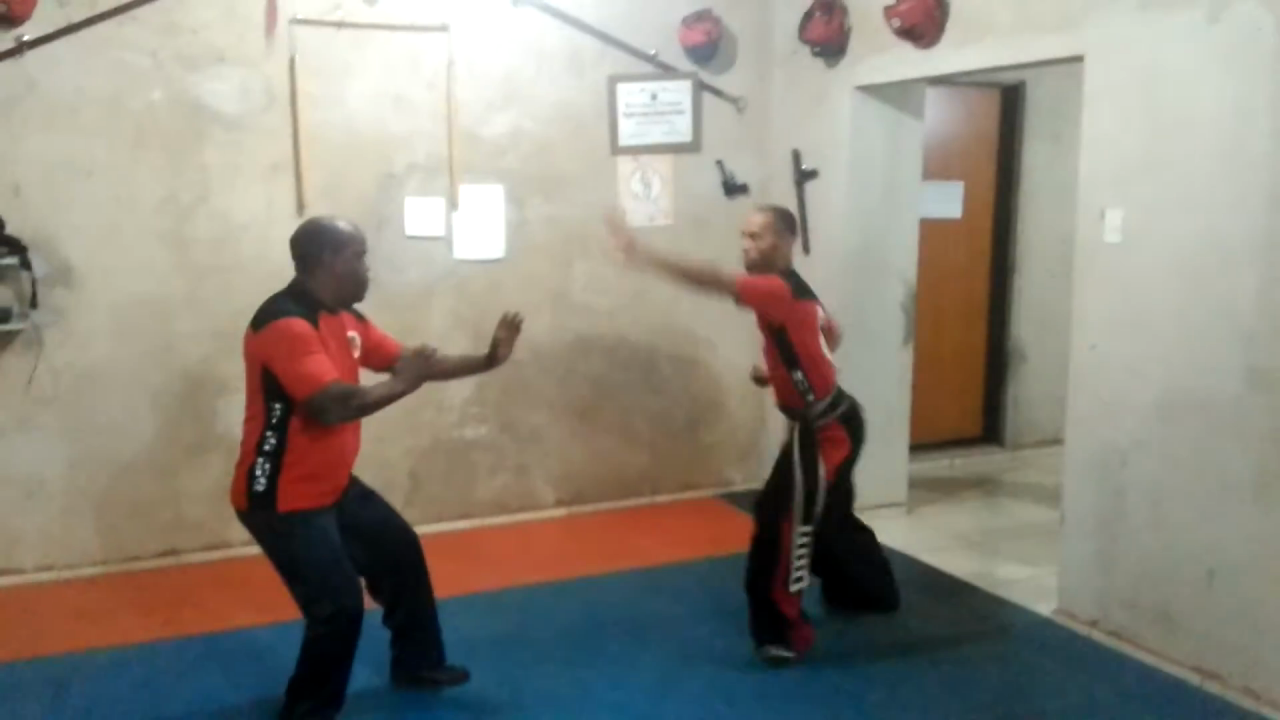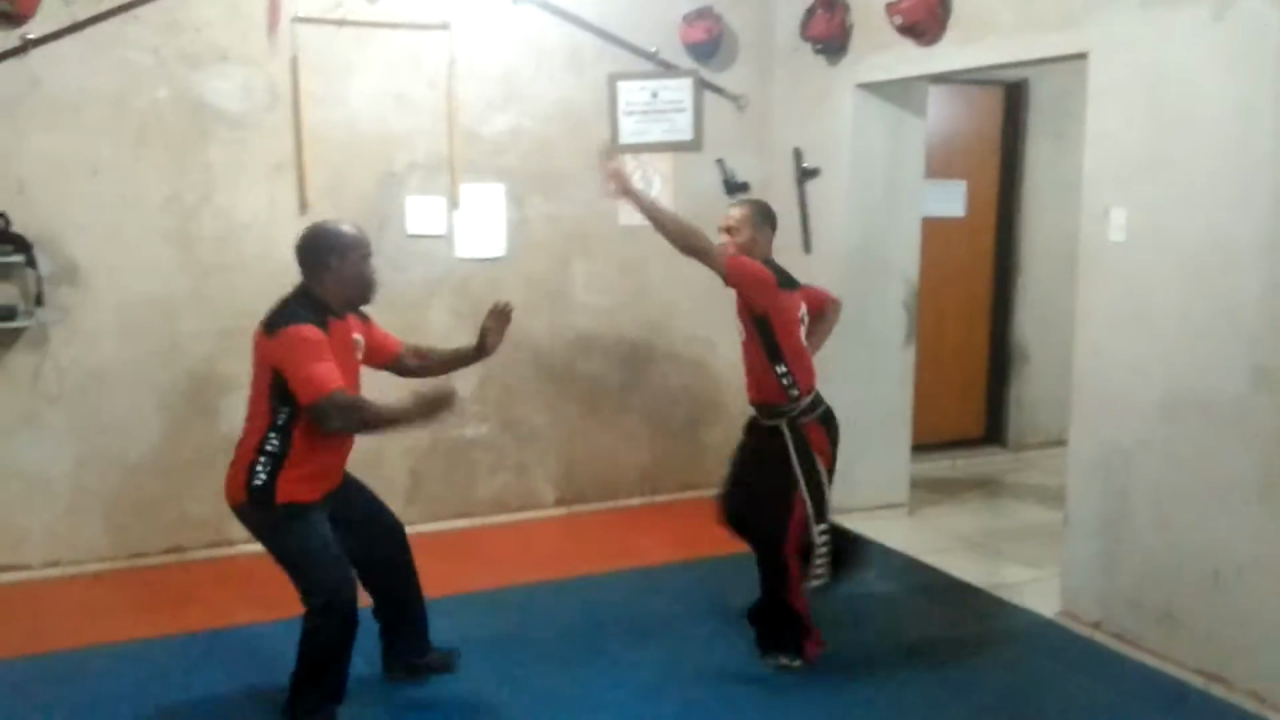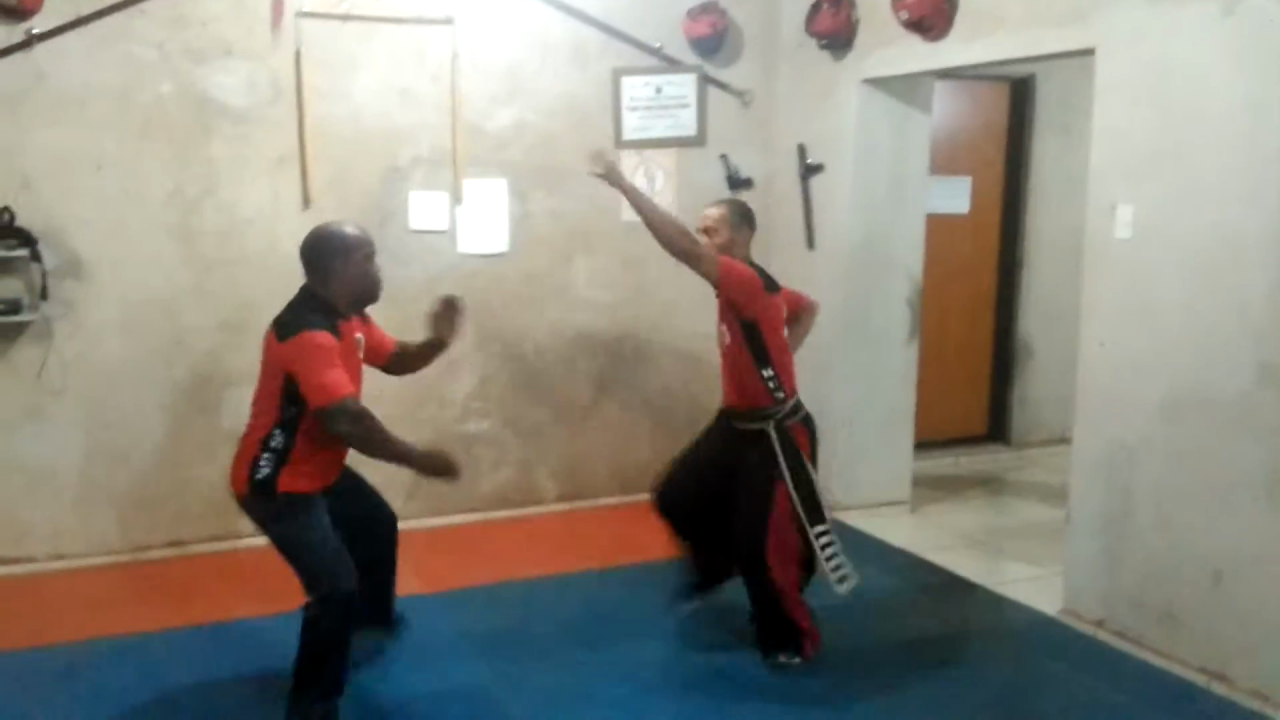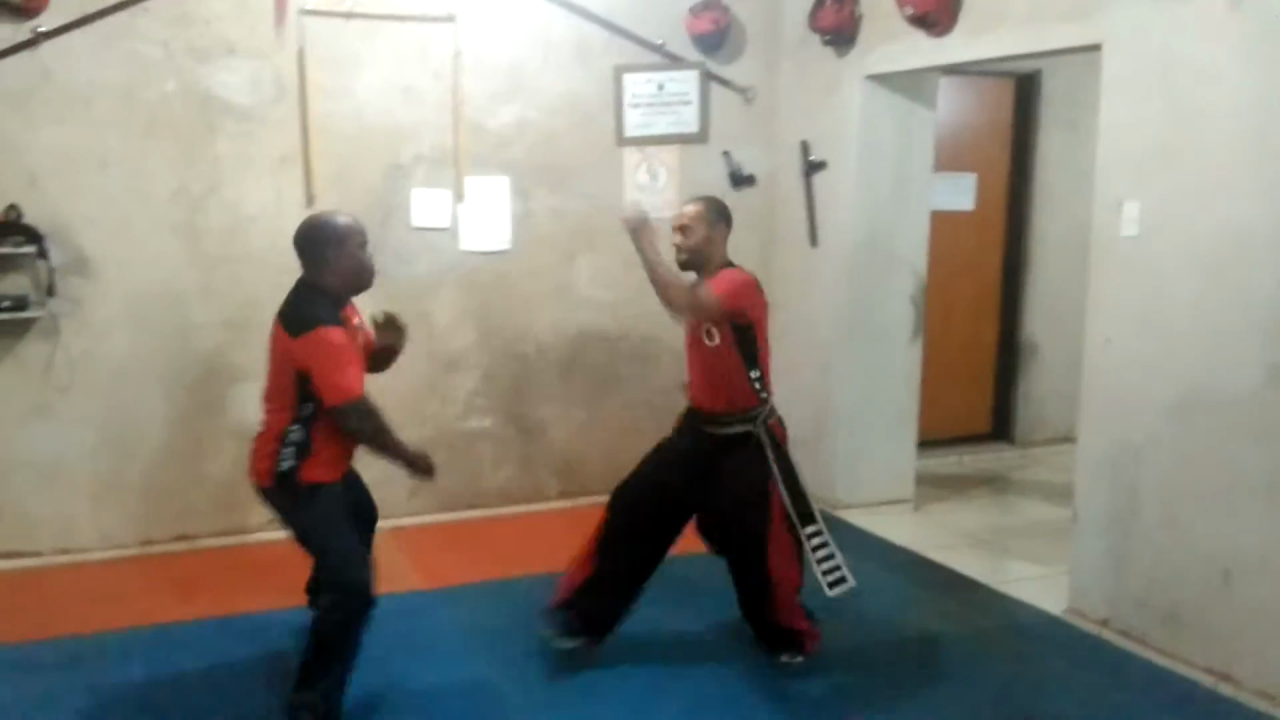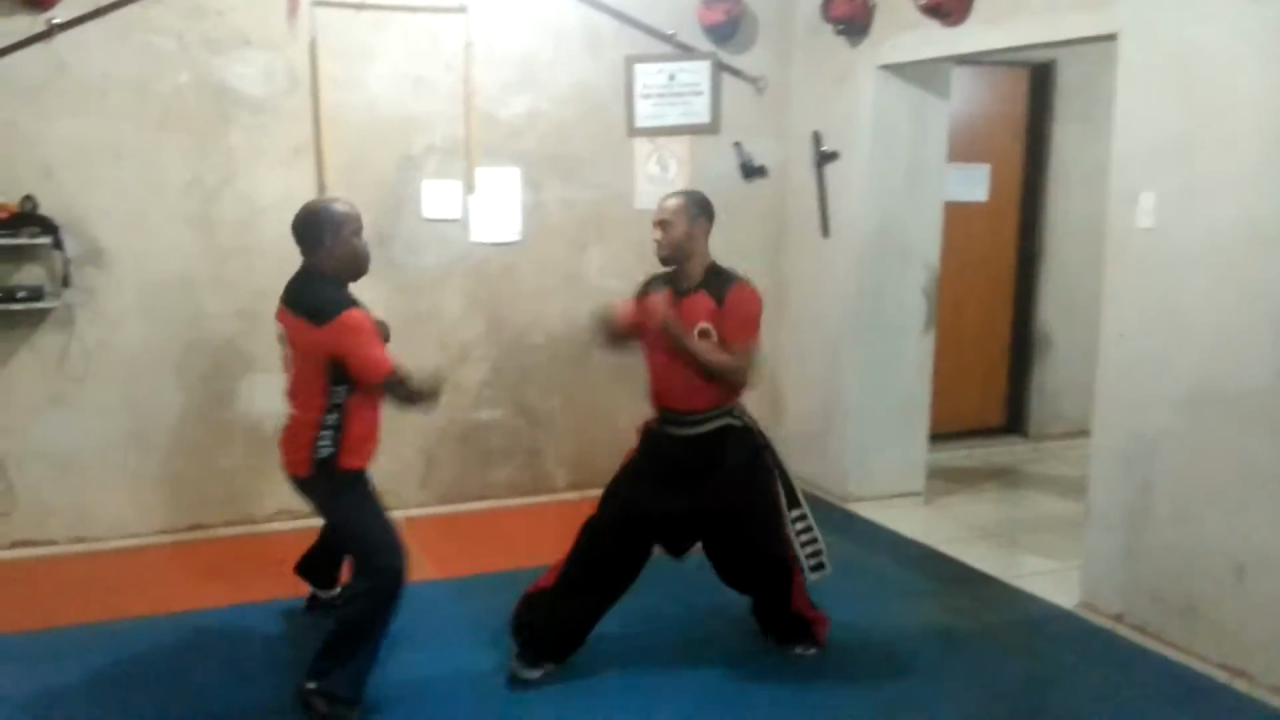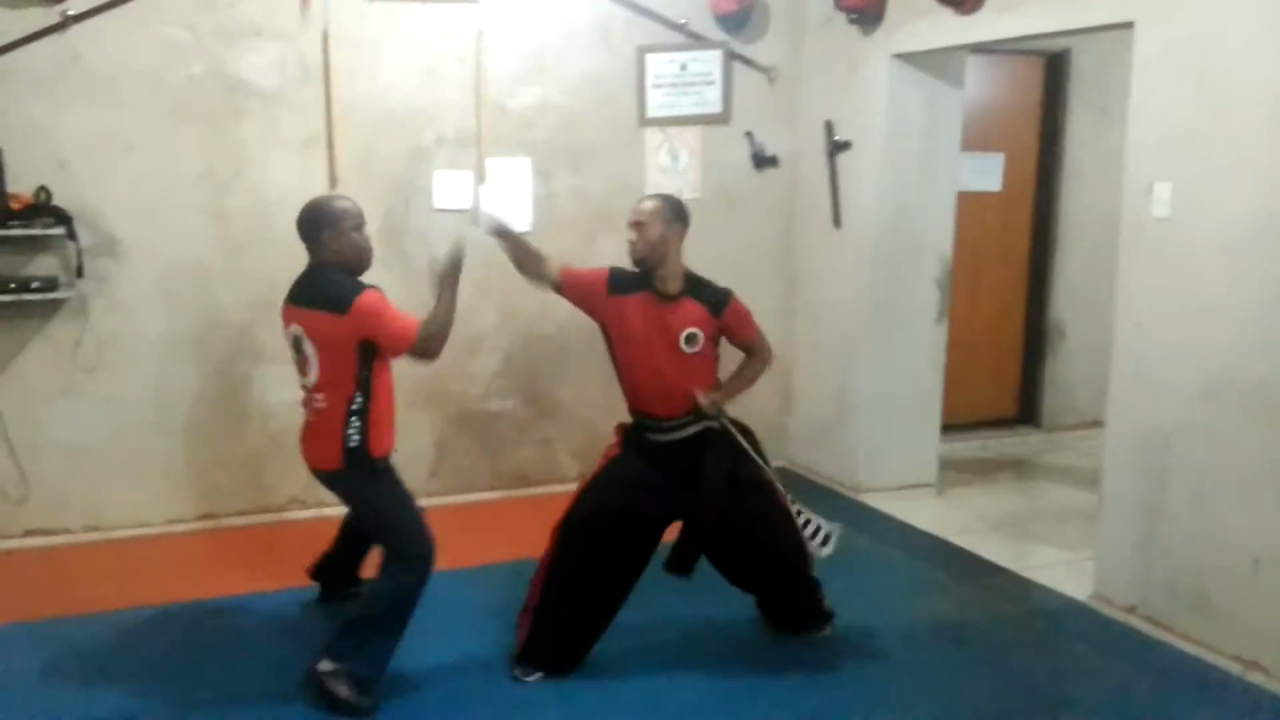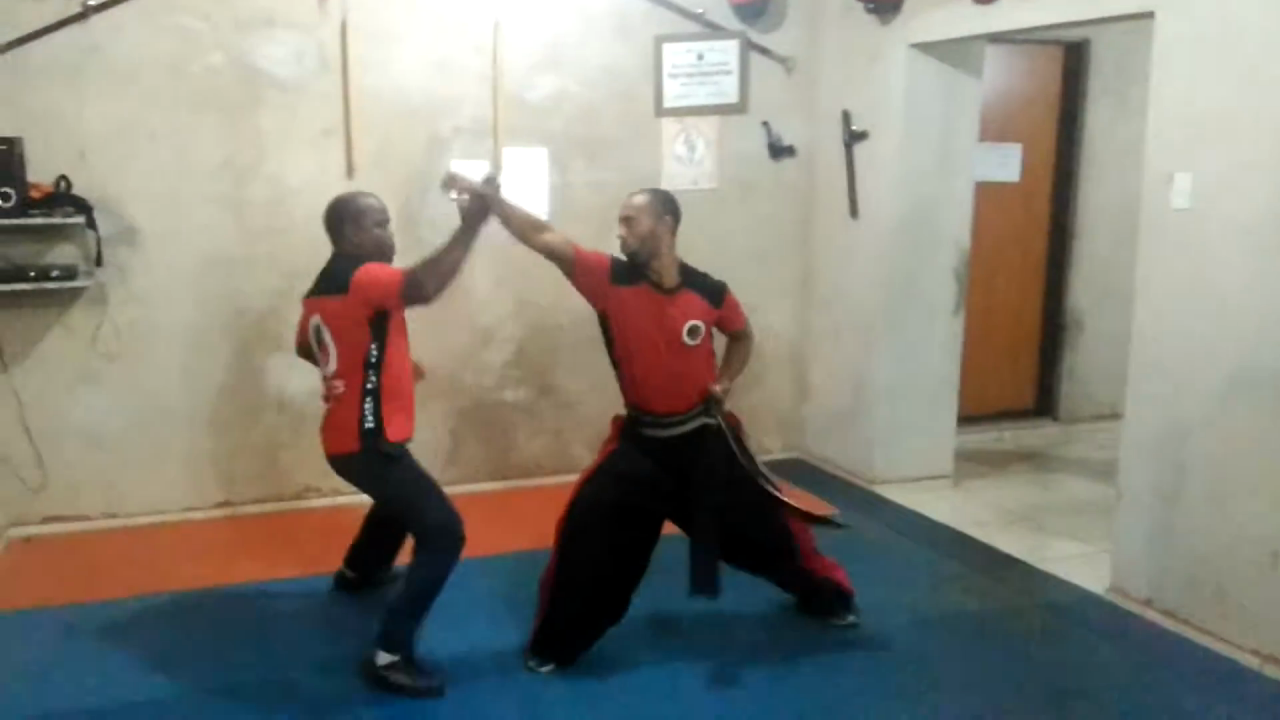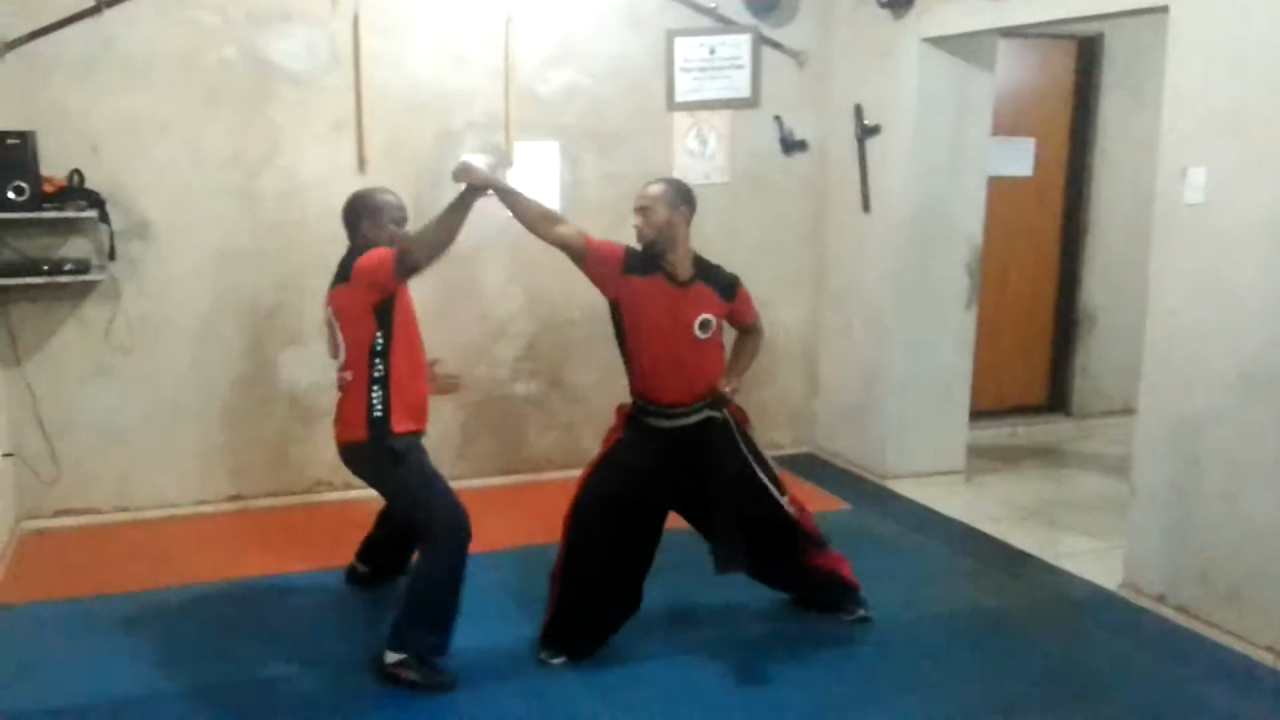
dt=0.1s
person 1, frame 1
left shoulder: (345, 318)
right shoulder: (284, 325)
left elbow: (406, 360)
right elbow: (332, 405)
left wrist: (487, 360)
right wrist: (403, 382)
left hip: (333, 485)
right hip: (281, 500)
left knee: (399, 551)
right knee: (339, 605)
left ankle: (417, 661)
person 1, frame 2
left shoulder: (348, 317)
right shoulder: (295, 331)
left elbow: (409, 361)
right elbow: (342, 413)
left wrist: (478, 350)
right wrist: (416, 411)
left hip: (322, 479)
right hip: (275, 492)
left knee: (388, 544)
right knee: (332, 598)
left ankle: (407, 652)
person 1, frame 3
left shoulder: (348, 315)
right shoulder: (311, 335)
left elbow: (397, 359)
right elbow: (347, 421)
left wrist: (438, 341)
right wrist: (416, 459)
left hip: (321, 471)
right hip: (278, 485)
left knee: (377, 526)
right knee: (339, 589)
left ankle: (371, 623)
person 1, frame 4
left shoulder: (333, 304)
right shoulder: (320, 327)
left elbow: (369, 362)
right elbow: (355, 414)
left wrist: (386, 346)
right wrist: (408, 456)
left hip: (313, 463)
right hip: (296, 474)
left knee: (358, 520)
right knee: (349, 583)
left ankle: (326, 600)
person 1, frame 5
left shoulder: (311, 291)
right shoulder: (336, 312)
right elbow: (391, 383)
left wrist: (373, 339)
right wrist: (423, 391)
left hip: (323, 451)
right hip: (330, 462)
left knee: (356, 523)
right knee: (383, 567)
left ankle: (323, 586)
person 1, frame 6
left shoulder: (303, 295)
right shoulder: (355, 300)
right elbow: (427, 344)
right wrist: (449, 286)
left hip: (327, 448)
right hip: (354, 454)
left knee: (373, 513)
right knee: (413, 550)
left ankle: (334, 579)
right ankle: (341, 665)
person 1, frame 7
left shoulder: (322, 289)
right shoulder: (363, 279)
left elbow: (307, 349)
right elbow: (425, 284)
right wrist: (470, 224)
left hip: (345, 436)
right hip: (369, 440)
left knee: (399, 503)
right knee: (443, 533)
left ankle: (358, 572)
right ankle: (390, 653)
person 1, frame 8
left shoulder: (357, 282)
right shoulder: (370, 268)
right elbow: (418, 253)
left wrist: (414, 382)
right wrist: (468, 197)
left hip: (369, 431)
right hip: (381, 437)
left knee: (410, 504)
right knee: (449, 528)
left ankle: (370, 566)
right ankle: (406, 652)
person 2, frame 1
left shoulder: (780, 291)
right shoulder: (788, 293)
left elbow: (715, 281)
right elbow: (831, 333)
left wrist: (640, 252)
right wrist: (774, 370)
left hip: (826, 431)
right hip: (824, 424)
left knee: (785, 521)
right knee: (823, 518)
left ankle: (784, 632)
right ankle: (868, 592)
person 2, frame 2
left shoulder: (762, 279)
right shoulder: (775, 284)
left elbow: (695, 245)
right elbow: (831, 304)
left wrist: (630, 191)
left hip: (796, 430)
right hip: (769, 424)
left knee: (782, 531)
right knee: (743, 509)
left ankle: (791, 637)
right ankle: (832, 557)
person 2, frame 3
left shoulder: (748, 283)
right shoulder: (752, 289)
left elbow: (685, 250)
right elbow: (807, 309)
left wrist: (622, 184)
left hip: (776, 435)
right hip: (735, 426)
left knee: (771, 539)
right knee: (678, 498)
left ankle: (788, 638)
right ankle: (712, 569)
person 2, frame 4
left shoulder: (739, 284)
right shoulder: (696, 288)
left elbow: (683, 303)
left wrist: (645, 242)
right wrist: (699, 363)
left hip: (748, 439)
right hip: (697, 432)
left knee: (759, 543)
right knee: (632, 516)
left ankle: (788, 633)
right ankle: (585, 615)
person 2, frame 5
left shoulder: (736, 293)
right shoulder: (653, 291)
left elbow: (738, 371)
right elbow: (616, 331)
left wrist: (671, 329)
right wrist: (615, 322)
left hip: (726, 440)
right hip: (667, 437)
left knee: (762, 538)
right knee: (610, 532)
left ankle: (798, 627)
right ankle: (542, 639)
person 2, frame 6
left shoulder: (715, 301)
right shoulder: (612, 288)
left elbow: (761, 353)
right elbow: (541, 270)
left wrist: (722, 392)
right wrist: (505, 235)
left hip: (708, 445)
right hip: (644, 447)
left knee: (766, 532)
right knee: (583, 536)
left ankle: (802, 615)
right ankle: (543, 651)
person 2, frame 7
left shoulder: (711, 292)
right shoulder: (610, 279)
left elbow: (743, 336)
right elbow: (544, 236)
left wrist: (723, 380)
right wrist: (485, 196)
left hip: (703, 439)
right hip: (641, 443)
left knee: (761, 524)
right knee: (587, 532)
left ankle: (829, 596)
right ankle: (554, 643)
person 2, frame 8
left shoulder: (723, 286)
right shoulder: (622, 269)
left elbow: (753, 332)
right elbow: (555, 228)
left wrist: (732, 375)
right wrist: (494, 186)
left hip: (710, 431)
right hip: (646, 433)
left knee: (766, 518)
right knee: (597, 524)
left ankle: (836, 590)
right ankle: (567, 635)
